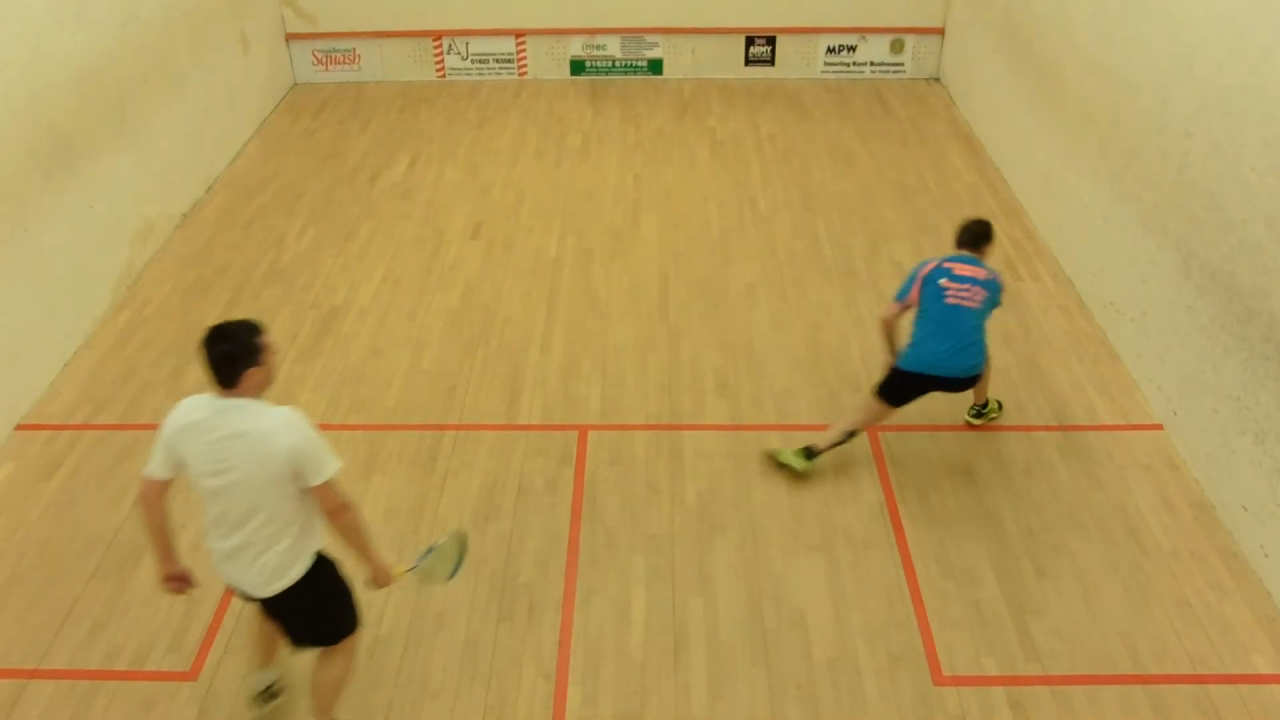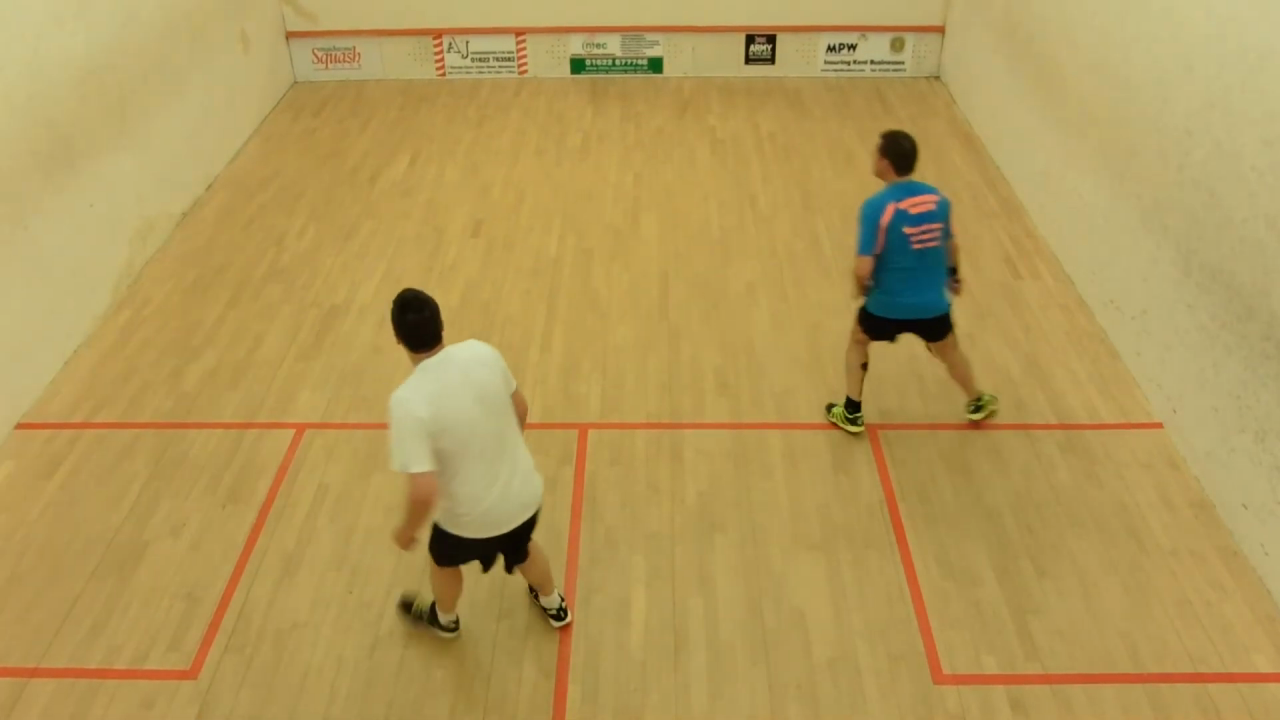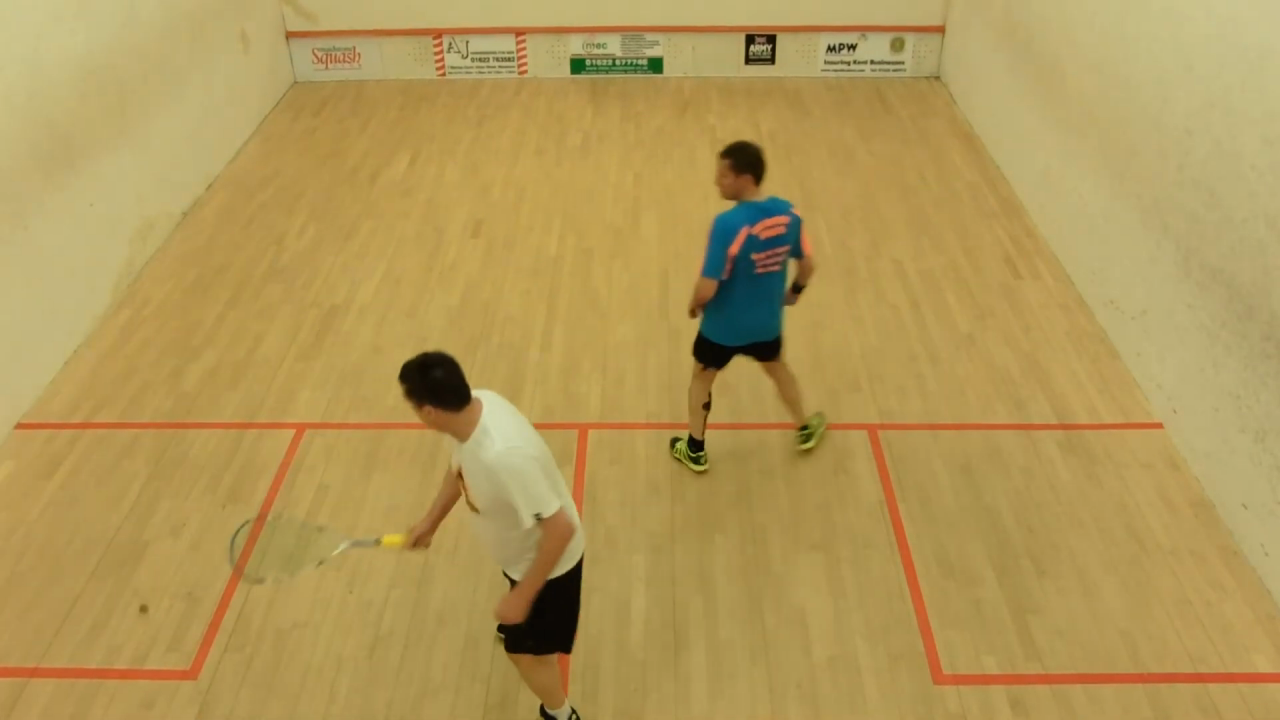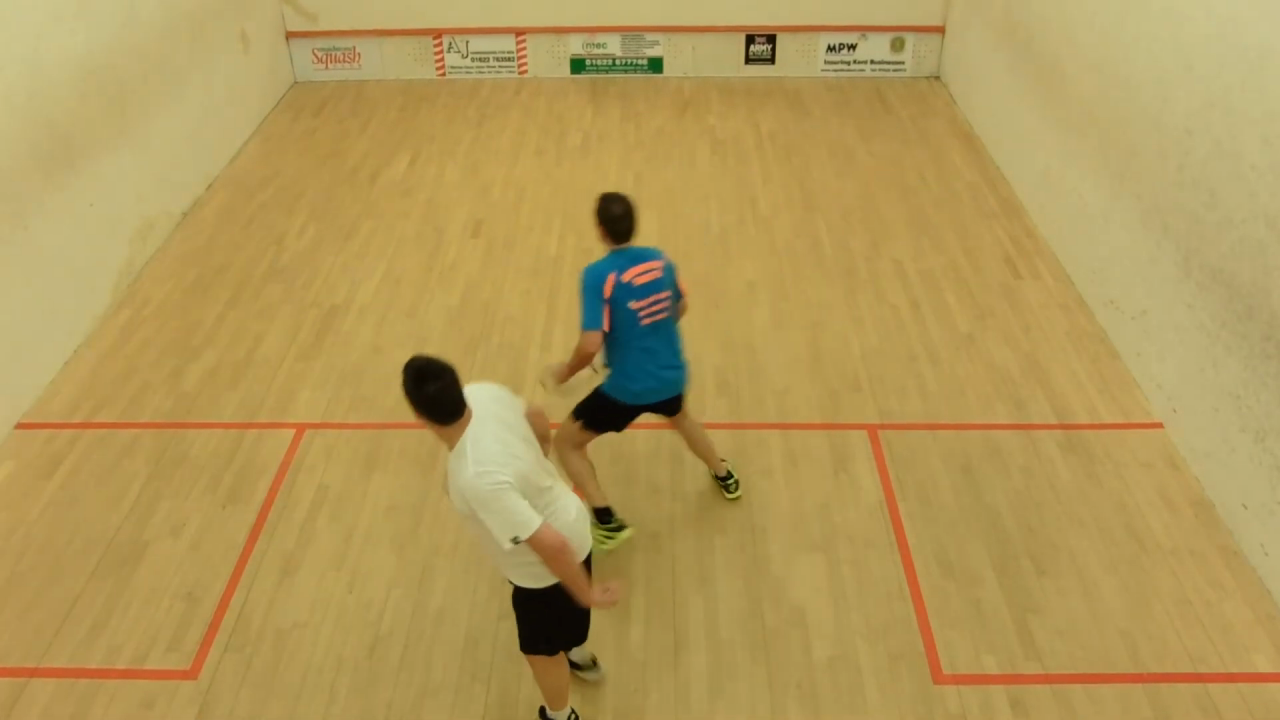
dt=0.7s
person 1, frame 1
left shoulder: (184, 417)
right shoulder: (287, 427)
left elbow: (150, 493)
right elbow: (335, 506)
left wrist: (168, 562)
right wrist: (374, 562)
left hip: (232, 565)
right hip: (291, 566)
left knee: (270, 606)
right knee: (340, 640)
left ankle: (265, 682)
person 1, frame 2
left shoulder: (409, 402)
right shoulder: (482, 353)
left elbow: (422, 493)
right elbow: (520, 408)
left wrist: (406, 529)
left hip: (472, 517)
right hip: (526, 495)
left knee: (443, 559)
right knee: (522, 548)
left ankle: (444, 618)
right ankle: (554, 606)
person 1, frame 3
left shoulder: (502, 455)
right shoulder: (478, 403)
left elbow: (561, 527)
right elbow: (460, 470)
left wrist: (523, 596)
right wrist: (429, 522)
left hip: (547, 561)
right hip: (526, 551)
left knee: (525, 650)
right ankle: (532, 616)
person 1, frame 4
left shoulder: (477, 478)
right shoulder: (483, 394)
left elbow: (551, 545)
right elbow: (537, 418)
left wrist: (585, 592)
left hip: (548, 565)
right hip: (560, 523)
left knee: (542, 649)
right ankle: (579, 657)
person 2, frame 1
left shoulder: (930, 269)
right shoulder: (994, 281)
left elbow: (889, 316)
left wrist: (894, 354)
left hip: (917, 365)
right hip: (965, 371)
left knee: (868, 415)
left ankle: (805, 454)
right ankle: (981, 408)
person 2, frame 2
left shoulder: (877, 206)
right shoulder: (938, 198)
left elbow: (862, 269)
right elbow: (949, 245)
left wrist: (861, 287)
right wrist: (953, 275)
left hip: (887, 306)
right hip: (933, 303)
left knee: (858, 342)
right knee: (948, 349)
left ankle: (852, 412)
right ankle: (977, 402)
person 2, frame 3
left shoulder: (728, 225)
right shoulder: (788, 213)
left elbow: (707, 289)
right elbow: (807, 265)
left wrist: (694, 306)
right wrist: (795, 291)
left hip: (723, 327)
right hip: (767, 324)
left knee: (701, 378)
right knee: (778, 369)
left ankle: (694, 449)
right ankle: (805, 429)
person 2, frame 4
left shoulder: (597, 274)
right shoulder: (661, 261)
left elbow: (590, 345)
right elbow: (680, 308)
left wrist: (566, 371)
left hip: (626, 387)
right hip: (671, 377)
left knee: (566, 442)
right knee: (682, 419)
left ankle: (607, 522)
right ankle: (724, 478)
